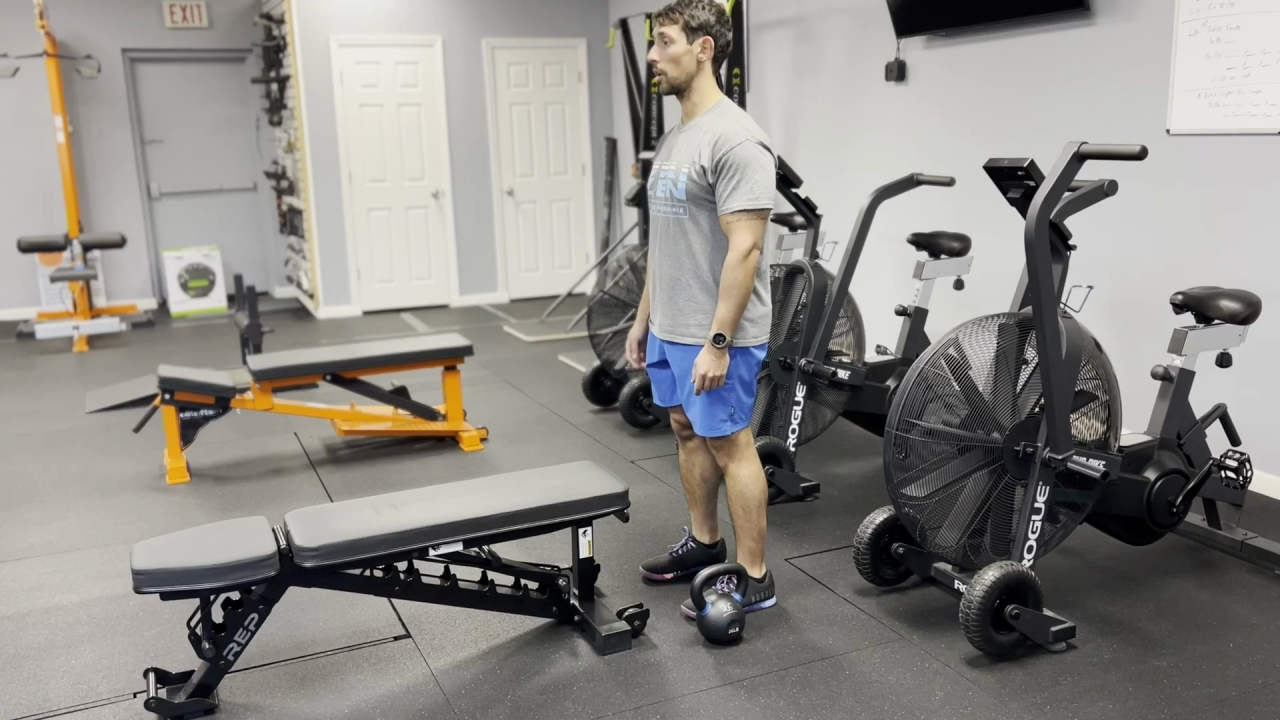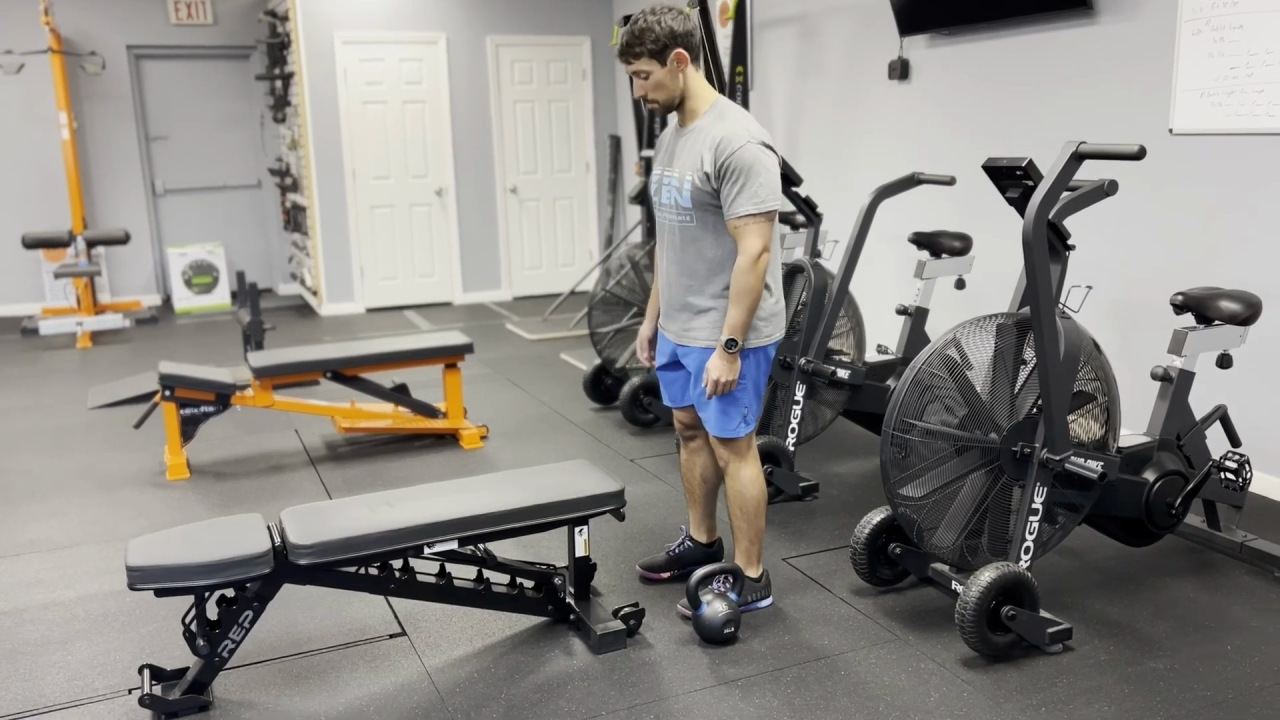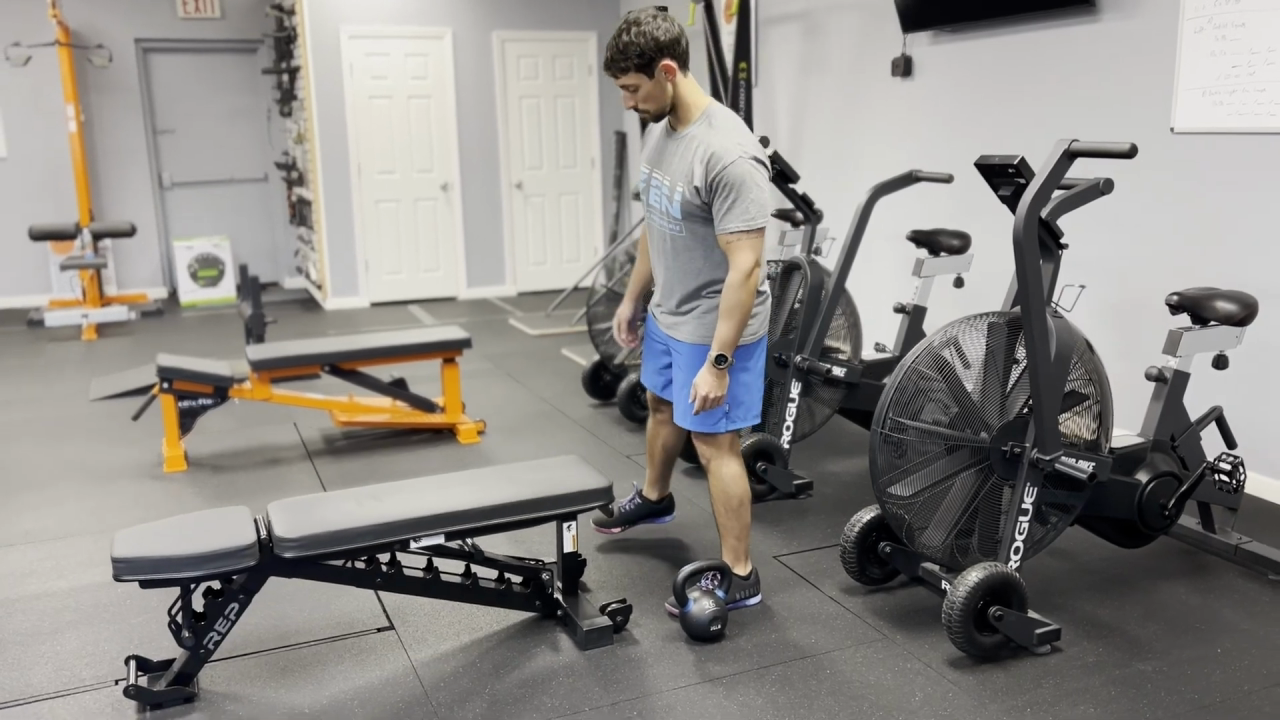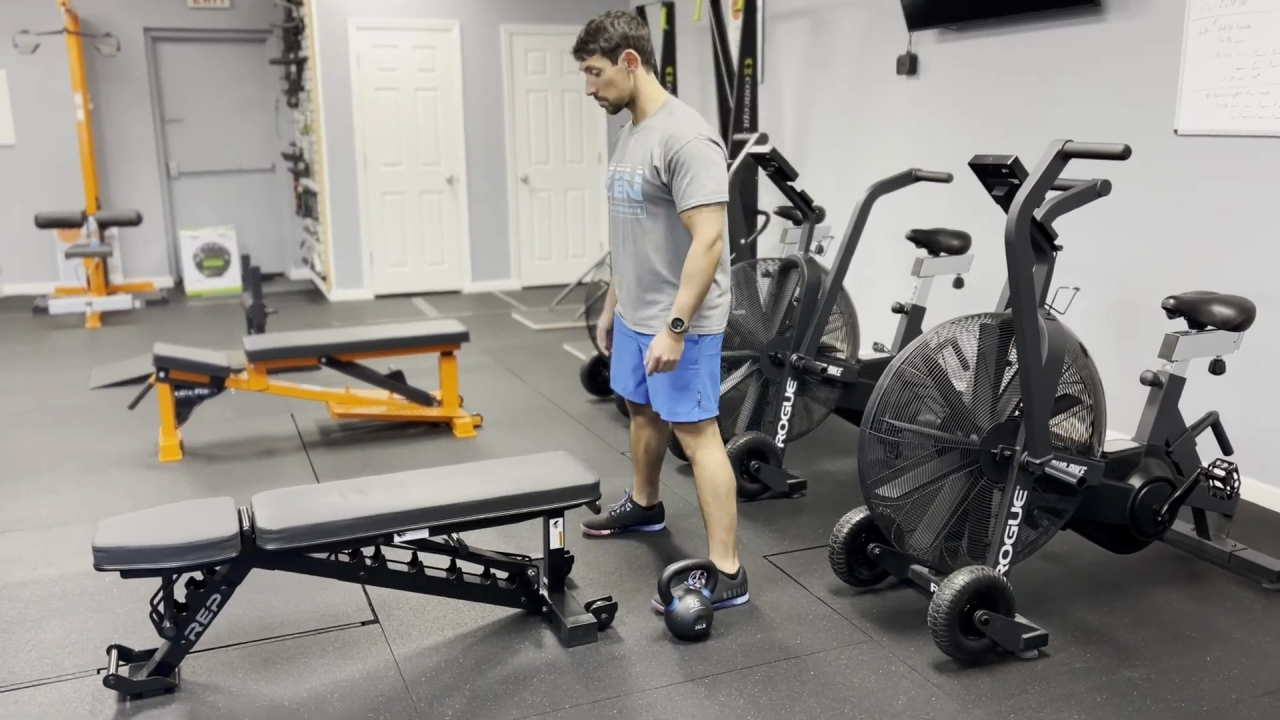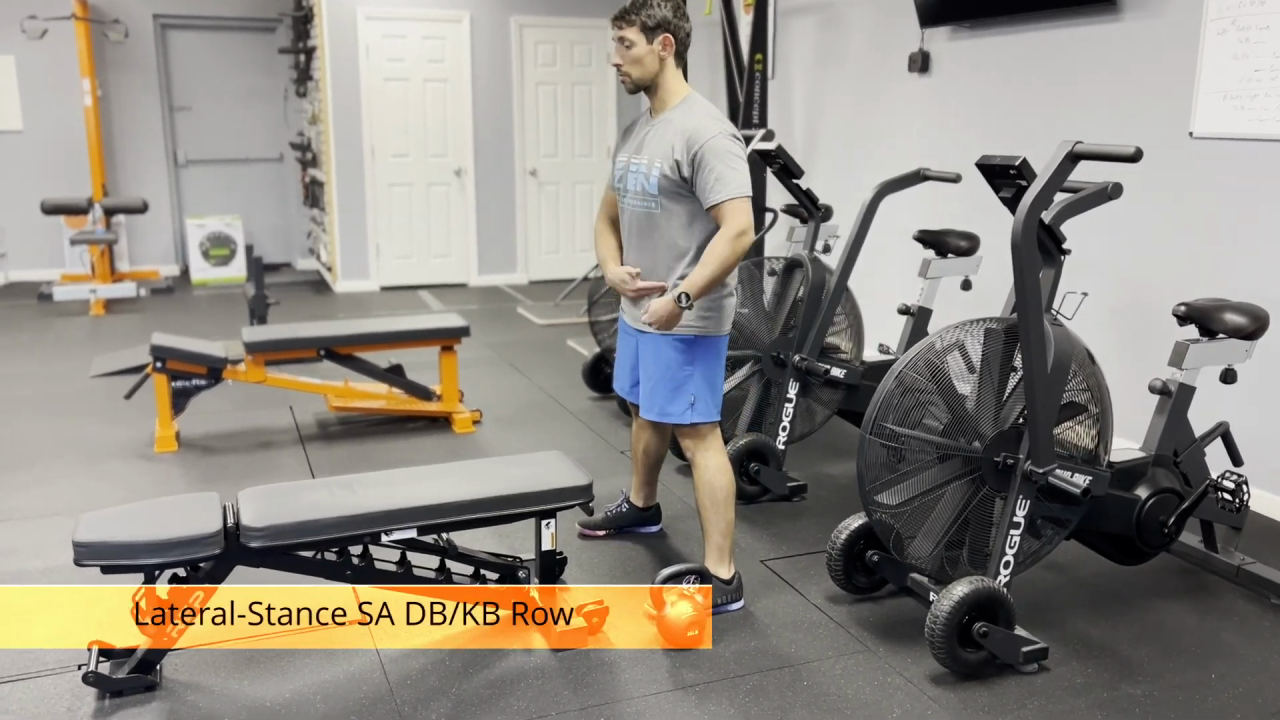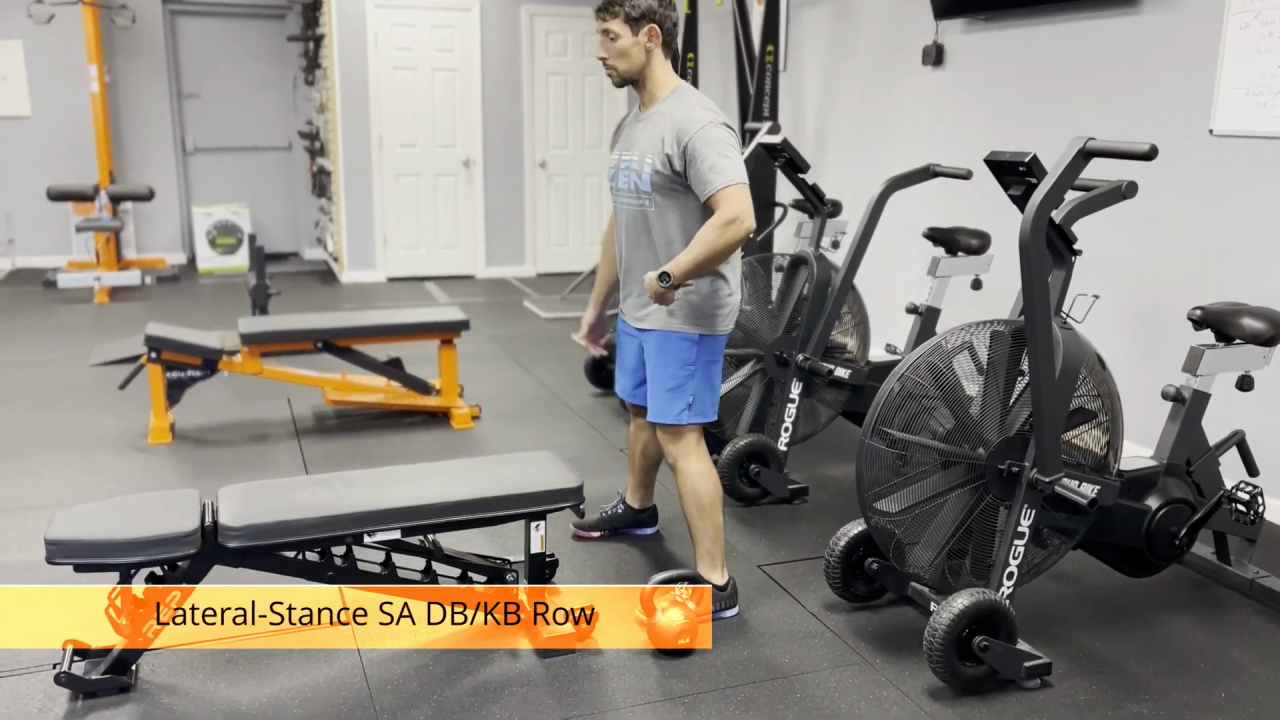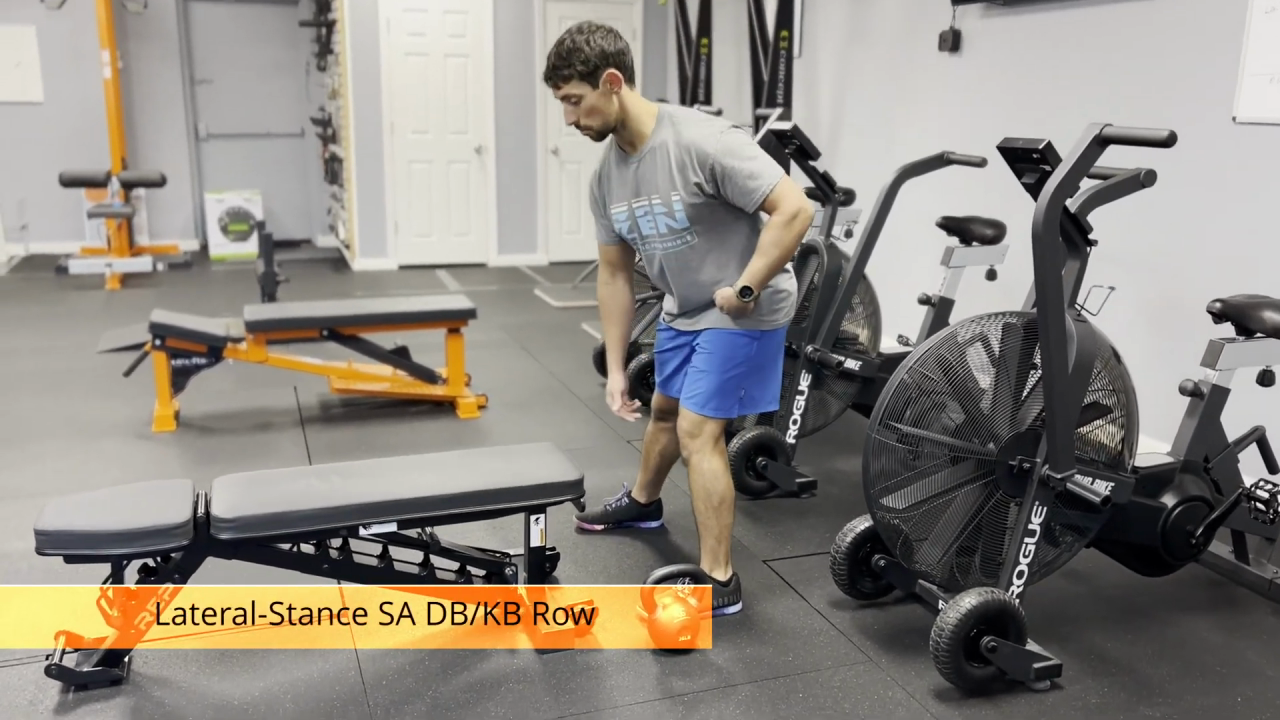
dt=0.7s
person 1, frame 1
left shoulder: (735, 141)
right shoulder: (675, 138)
left elbow: (744, 249)
left wrist: (718, 342)
right wrist: (644, 316)
left hip: (712, 335)
right hip: (670, 328)
left knee: (728, 445)
right knee: (688, 433)
left ankle: (753, 578)
right ankle: (703, 542)
person 1, frame 2
left shoulder: (738, 142)
right shoulder: (672, 137)
left elbow: (754, 251)
left wrist: (729, 346)
right wrist: (653, 316)
left hip: (725, 334)
right hip: (680, 326)
left knee: (730, 446)
right knee: (691, 431)
left ankle: (750, 579)
right ankle: (701, 541)
person 1, frame 3
left shoulder: (729, 154)
right shoulder: (658, 130)
left elbow: (745, 268)
left wrist: (718, 361)
right wrist: (631, 298)
left hip: (714, 326)
right hip: (668, 314)
left knee: (714, 444)
right knee: (661, 406)
left ankle: (739, 576)
right ankle: (654, 497)
person 1, frame 4
left shoulder: (685, 137)
right shoulder: (628, 132)
left elbow: (708, 239)
left wrist: (675, 328)
right wrist: (611, 307)
left hip: (681, 320)
right hip: (636, 314)
left knee: (696, 434)
right knee: (643, 410)
left ankle: (726, 572)
right ankle: (644, 504)
person 1, frame 5
left shoulder: (704, 132)
right shoulder: (634, 132)
left elbow: (739, 230)
right elbow: (608, 215)
left wrist: (682, 301)
right wrist: (613, 268)
left hip: (686, 321)
right hip: (638, 311)
left knee: (697, 436)
right knee: (645, 412)
left ankle: (720, 578)
right ankle: (640, 506)
person 1, frame 6
left shoulder: (695, 122)
right shoulder: (629, 126)
left elbow: (737, 220)
left wrist: (669, 276)
right wrist: (598, 303)
left hip: (686, 314)
right hip: (640, 308)
left knee: (679, 438)
right knee: (642, 411)
left ankle: (714, 584)
right ankle: (637, 507)
person 1, frame 7
left shoulder: (703, 141)
right shoulder: (607, 176)
left elbow: (794, 210)
right elbow: (614, 273)
left wrist: (745, 288)
right wrist: (615, 369)
left hip: (742, 313)
right hip: (685, 310)
left knee: (697, 433)
right knee: (663, 410)
left ankle: (718, 583)
right ankle: (642, 501)
